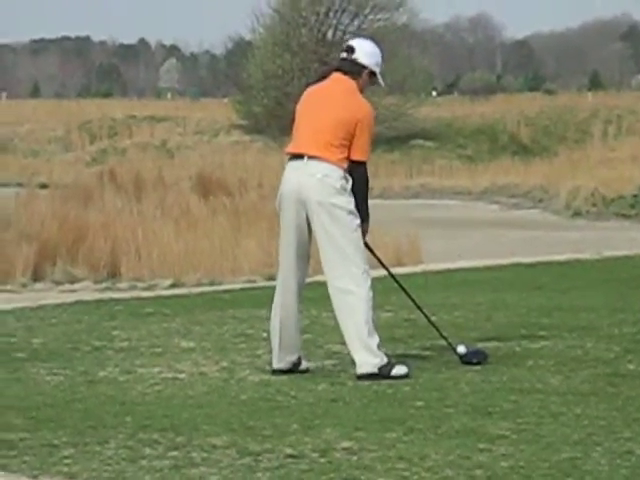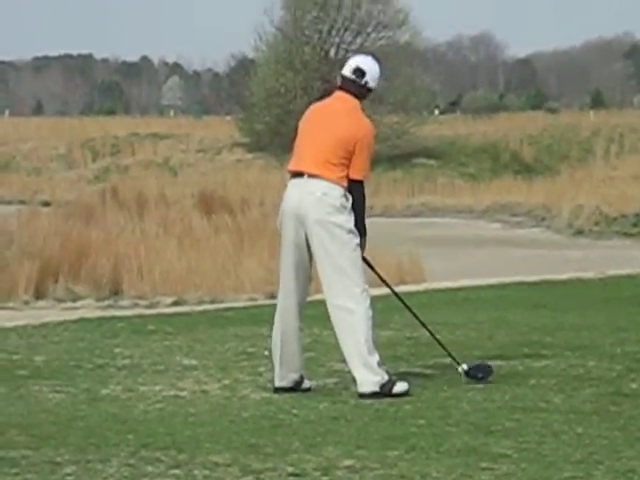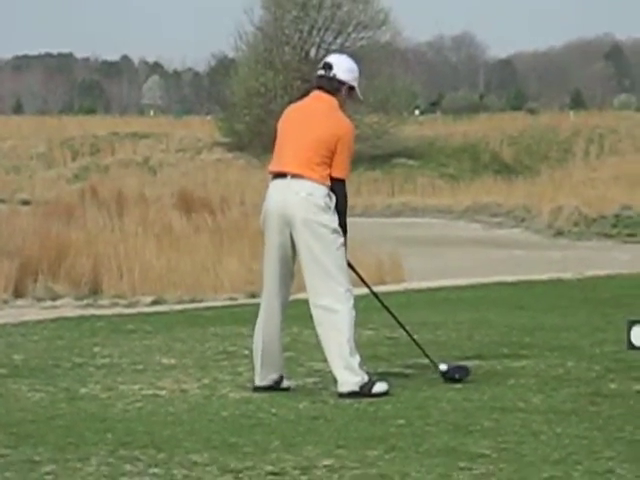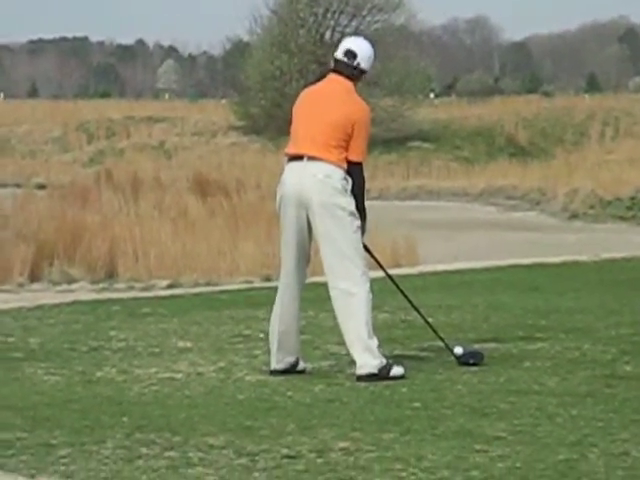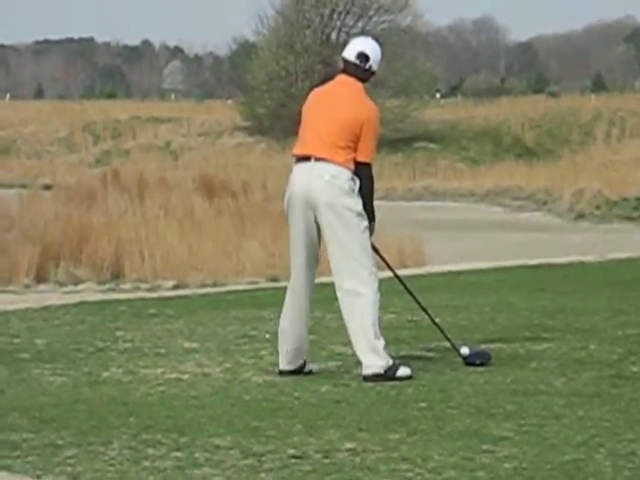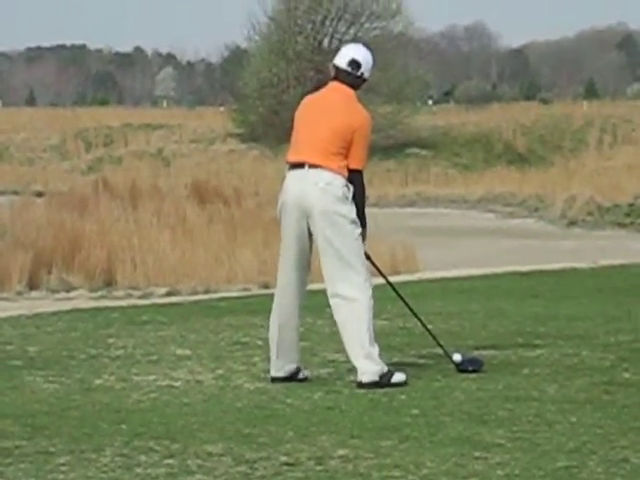
dt=0.5s
person 1, frame 1
left shoulder: (310, 93)
right shoulder: (361, 107)
right elbow: (358, 167)
right wrist: (363, 217)
left hip: (293, 176)
right hip: (326, 181)
left knee: (289, 273)
right knee: (350, 275)
left ankle: (285, 356)
right ankle: (370, 361)
person 1, frame 2
left shoulder: (313, 110)
right shoulder: (362, 126)
right elbow: (355, 184)
right wrist: (360, 233)
left hip: (294, 195)
right hip: (326, 199)
left knee: (291, 291)
right knee: (349, 293)
left ankle: (287, 374)
right ankle: (371, 379)
person 1, frame 3
left shoulder: (291, 111)
right shoulder: (342, 124)
right elbow: (337, 183)
right wrist: (342, 231)
left hip: (276, 194)
right hip: (310, 198)
left knee: (274, 290)
right knee: (333, 294)
left ankle: (267, 373)
right ankle: (351, 379)
person 1, frame 4
left shoulder: (306, 94)
right shoulder: (358, 108)
right elbow: (354, 166)
right wrist: (360, 214)
left hip: (292, 177)
right hip: (326, 180)
left knee: (290, 273)
right knee: (349, 275)
left ankle: (283, 357)
right ankle: (369, 361)
person 1, frame 5
left shoulder: (316, 95)
right shoulder: (367, 109)
right elbow: (363, 167)
right wrist: (369, 215)
left hip: (300, 177)
right hip: (334, 181)
left knee: (301, 275)
right knee: (358, 276)
left ankle: (291, 358)
right ankle: (374, 362)
person 1, frame 6
left shoulder: (307, 103)
right shoulder: (359, 115)
right elbow: (355, 173)
right wrist: (360, 221)
left hip: (293, 184)
right hip: (327, 187)
left knee: (289, 281)
right knee: (351, 283)
left ankle: (283, 365)
right ankle: (370, 369)
